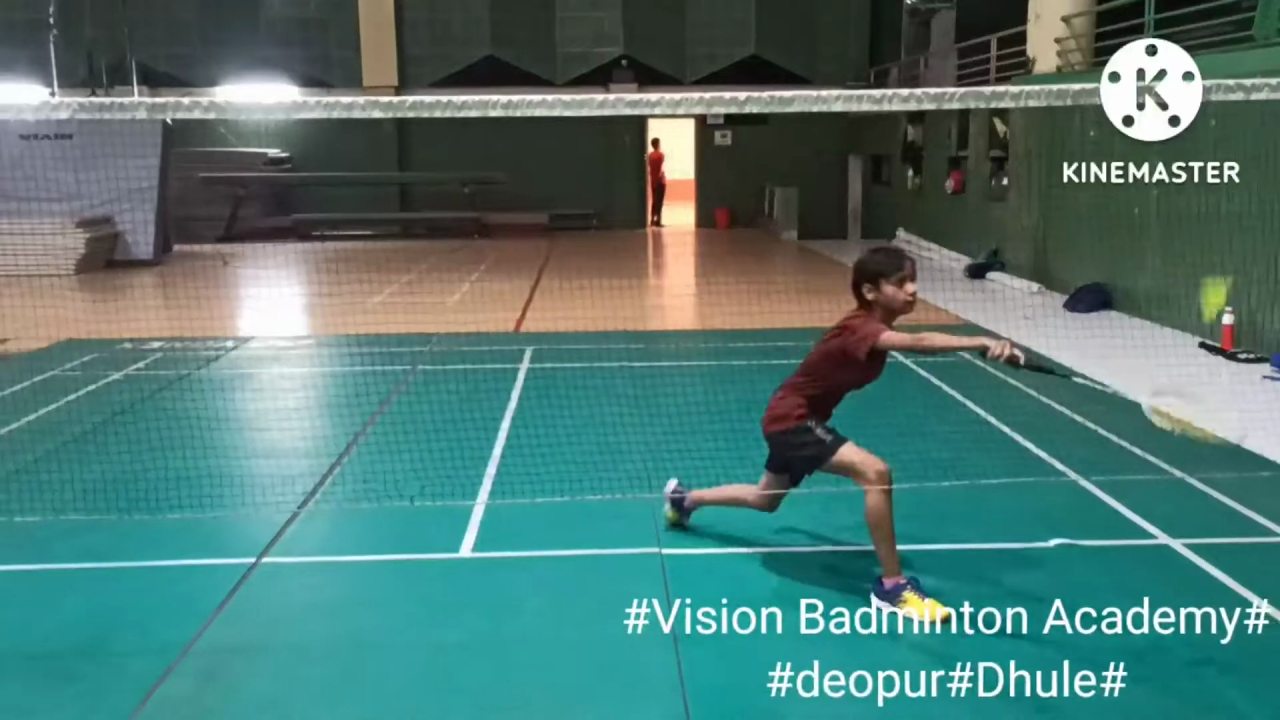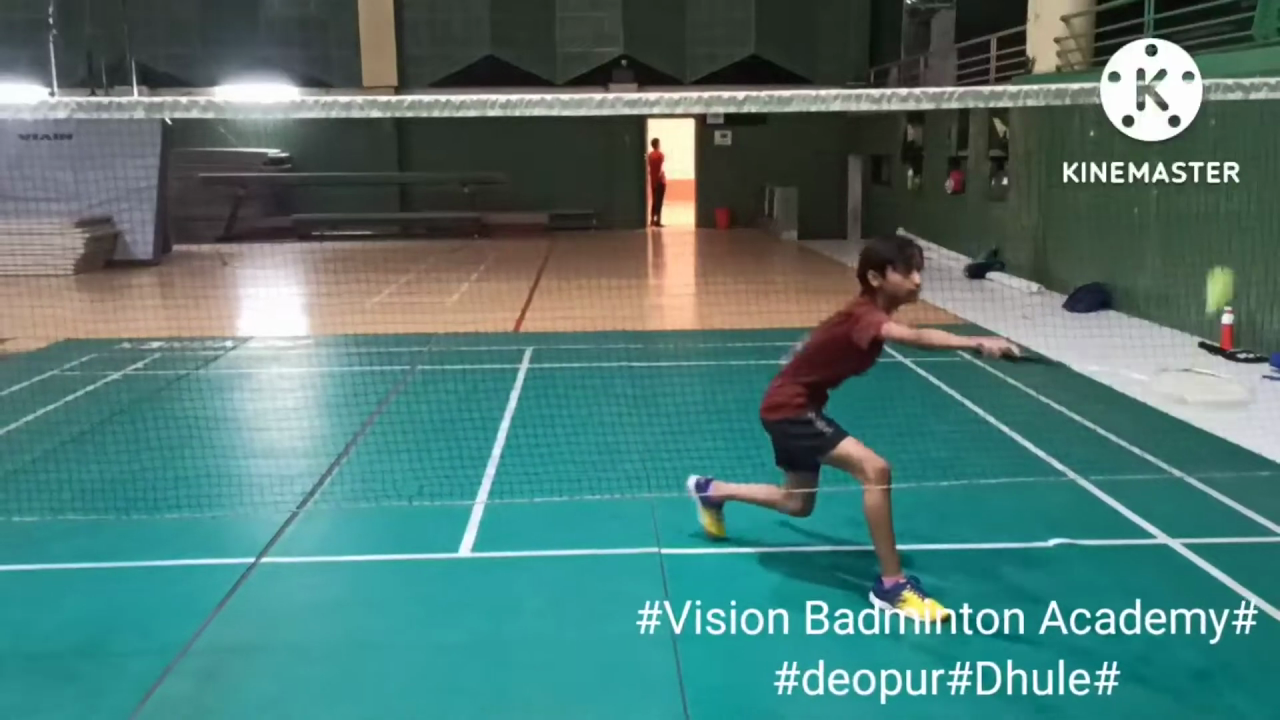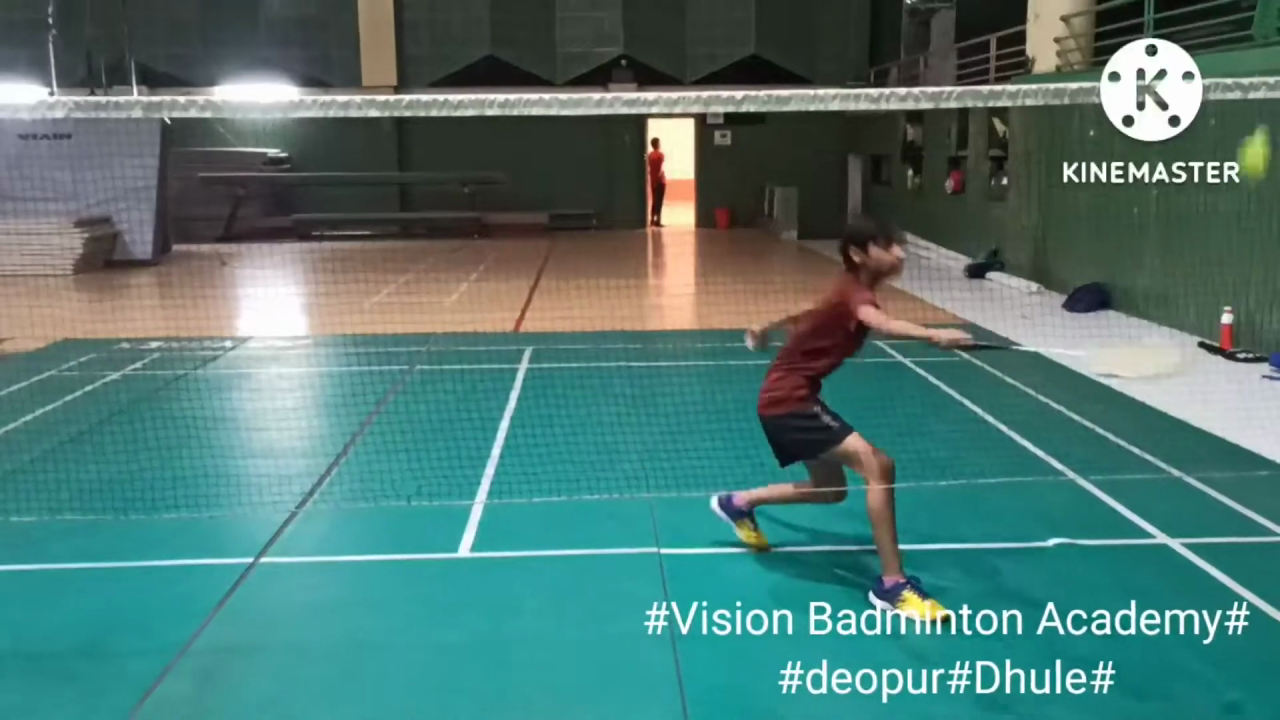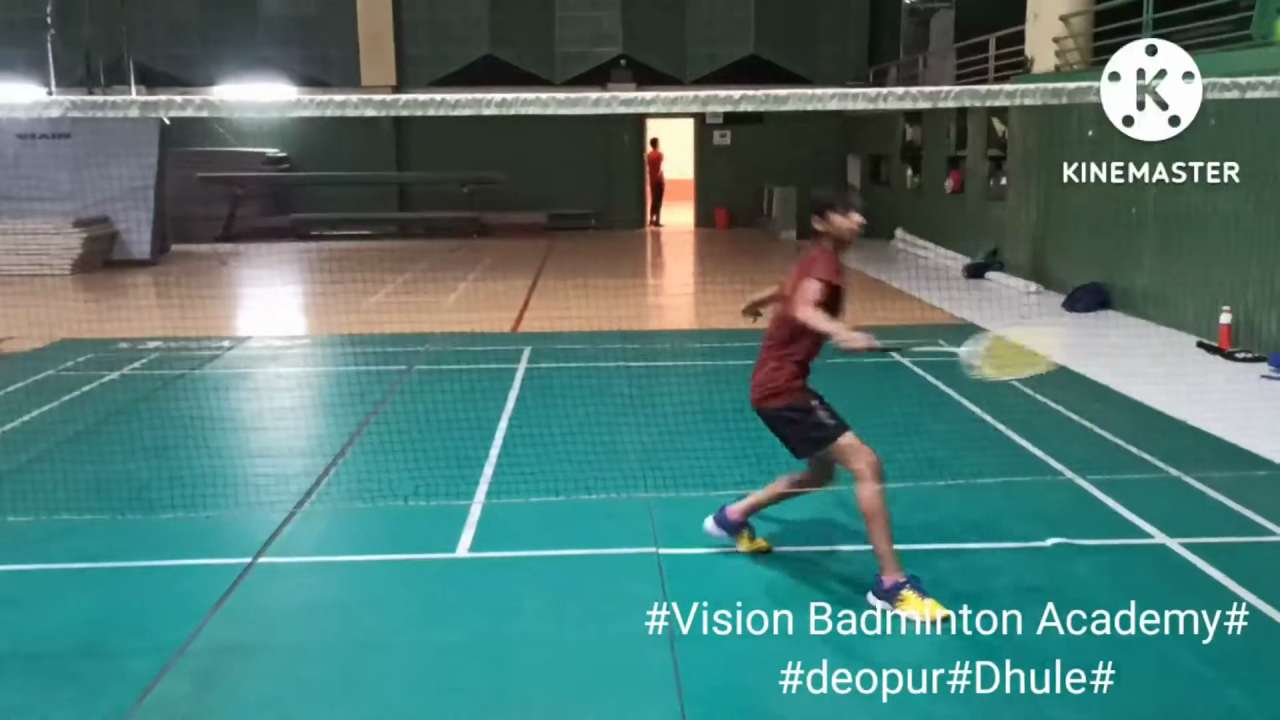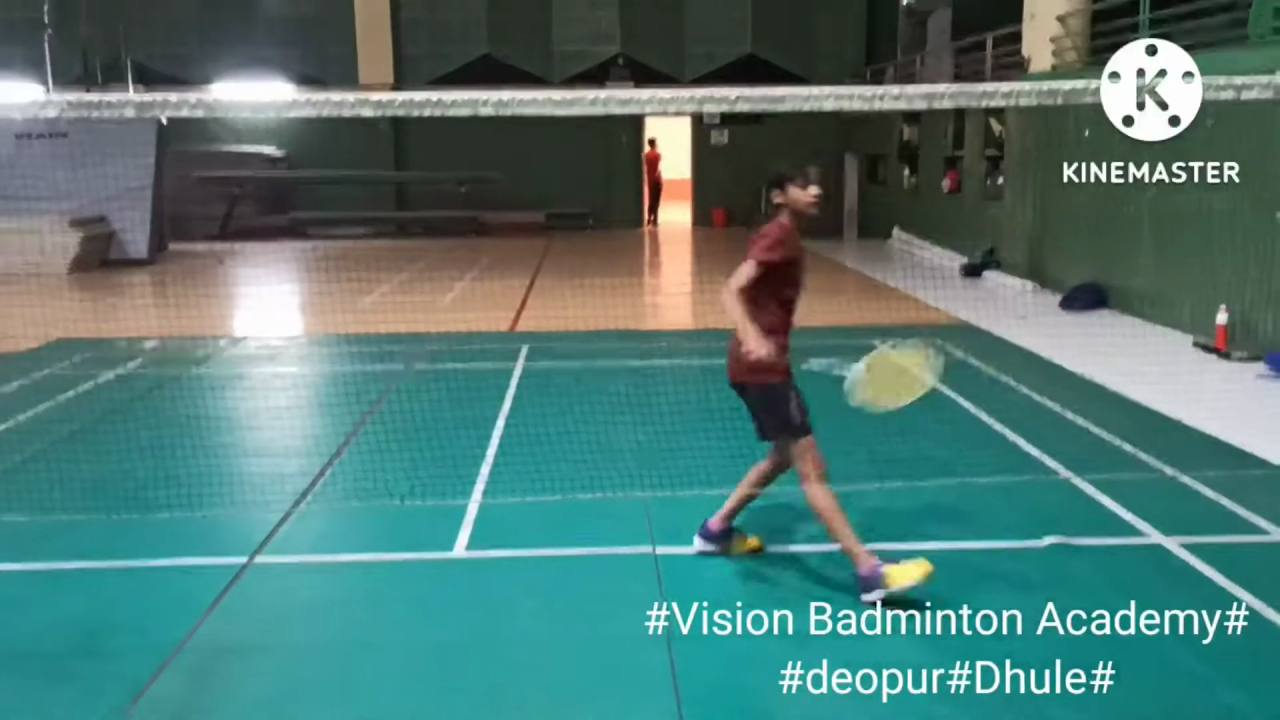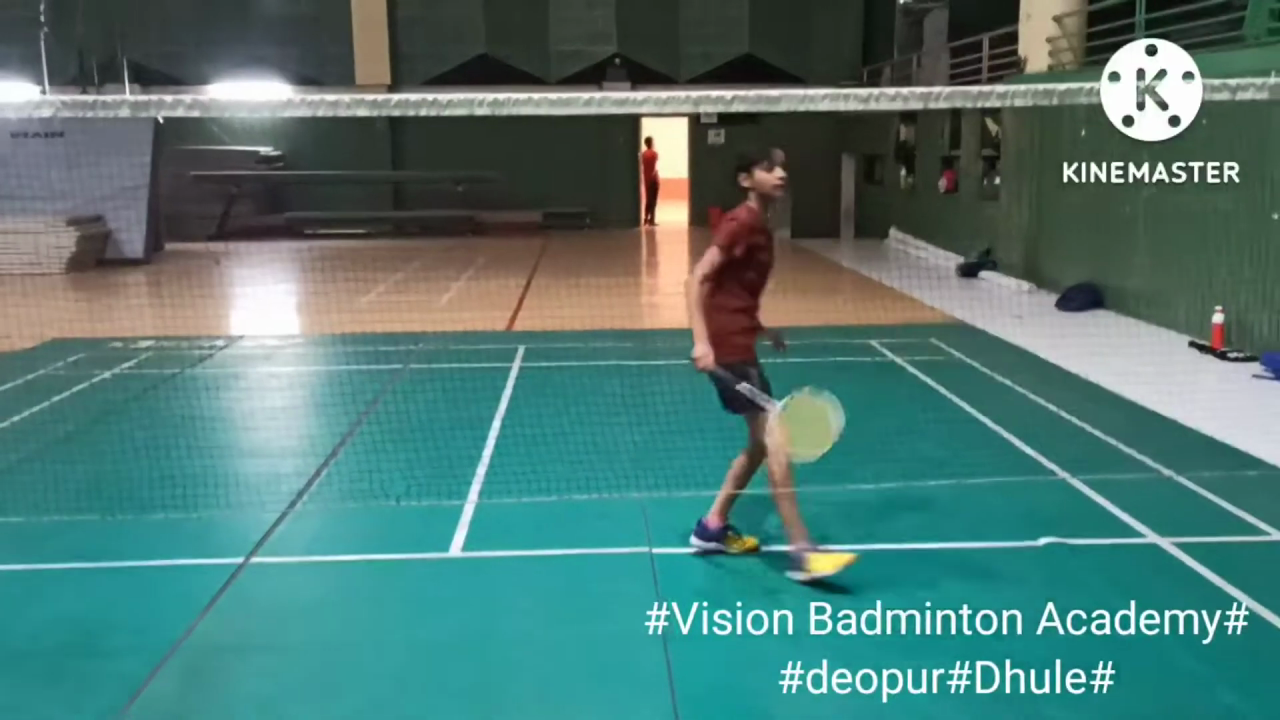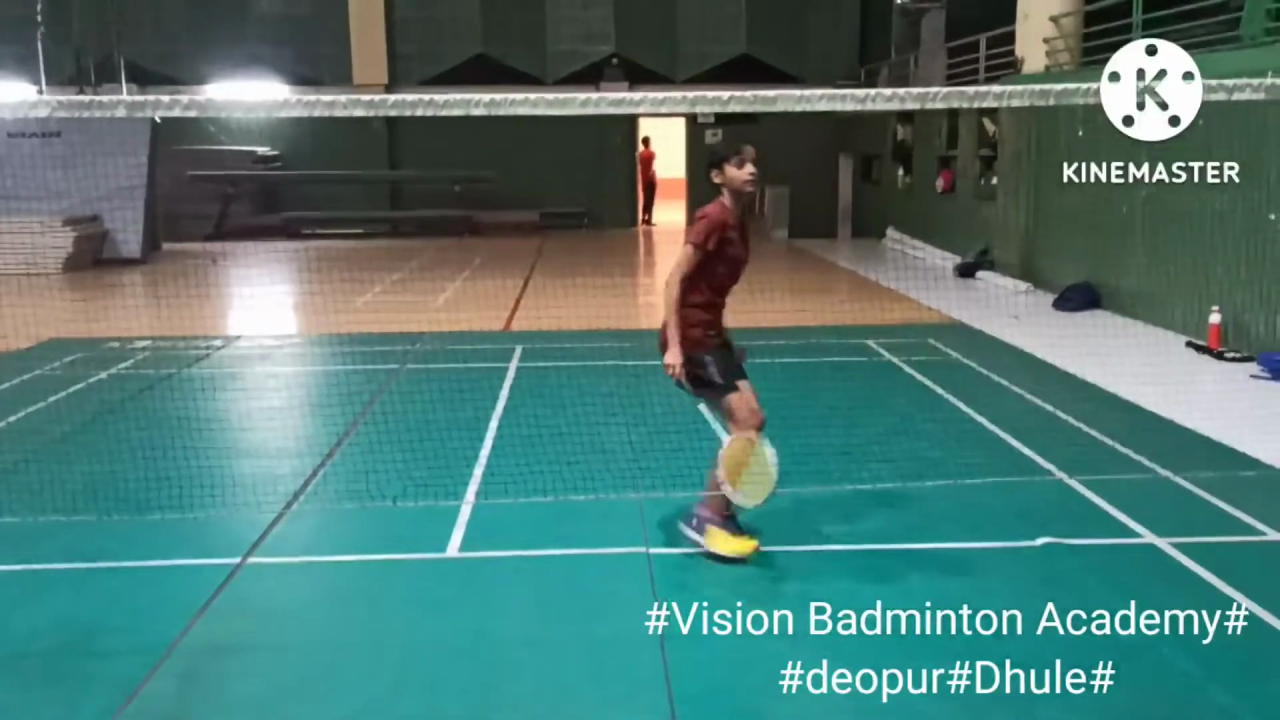
dt=0.1s
person 1, frame 1
left shoulder: (867, 324)
right shoulder: (862, 329)
right elbow: (914, 343)
right wrist: (981, 343)
left hip: (795, 415)
right hip: (789, 419)
left knee: (768, 497)
right knee: (875, 473)
left ankle: (683, 496)
right ankle: (892, 586)
person 1, frame 2
left shoulder: (869, 312)
right shoulder: (866, 317)
left elbow: (817, 337)
right elbow: (914, 336)
left wrist: (796, 357)
right wrist: (979, 343)
left hip: (795, 405)
right hip: (787, 409)
left knee: (798, 502)
right knee: (876, 471)
left ankle: (709, 491)
right ankle: (891, 585)
person 1, frame 3
left shoulder: (852, 287)
right shoulder: (854, 293)
left elbow: (798, 316)
right elbow: (881, 323)
left wrist: (764, 330)
right wrist: (935, 335)
left hip: (787, 395)
right hip: (788, 399)
left knee: (832, 486)
right knee: (878, 466)
left ankle: (736, 504)
right ankle: (893, 585)
person 1, frame 4
left shoulder: (815, 261)
right shoulder: (822, 261)
left elbow: (783, 293)
right elbow: (803, 310)
left wrist: (756, 303)
right wrist: (839, 331)
left hip: (778, 383)
right hip: (783, 389)
left knee: (820, 473)
right knee: (867, 466)
left ankle: (731, 518)
right ankle: (891, 584)
person 1, frame 5
left shoulder: (781, 238)
right shoulder: (776, 238)
right elbow: (731, 291)
right wrist: (751, 336)
left hip: (765, 365)
right hip: (762, 369)
left knee: (785, 455)
right knee: (810, 467)
left ankle: (716, 528)
right ankle: (869, 573)
person 1, frame 6
left shoulder: (759, 226)
right shoulder: (742, 223)
right elbow: (696, 280)
left wrist: (762, 328)
right wrist: (701, 340)
left hip: (738, 342)
right hip: (727, 346)
left knee: (760, 441)
right knee: (774, 440)
left ankle: (712, 527)
right ankle: (802, 553)
person 1, frame 7
left shoulder: (738, 222)
right shoulder: (712, 219)
right elbow: (676, 281)
right wrist: (674, 345)
left hip: (712, 332)
right hip: (692, 336)
left knee: (754, 419)
right knee: (746, 425)
left ankle: (712, 516)
right ankle: (707, 517)
